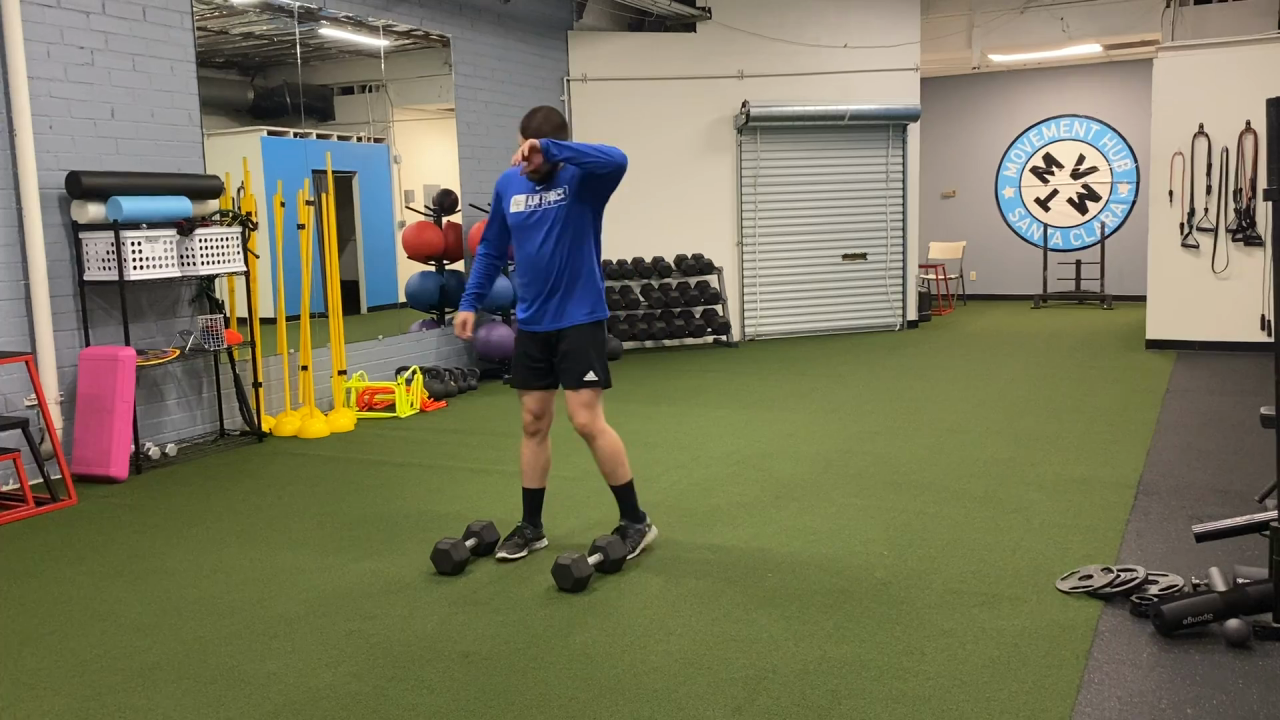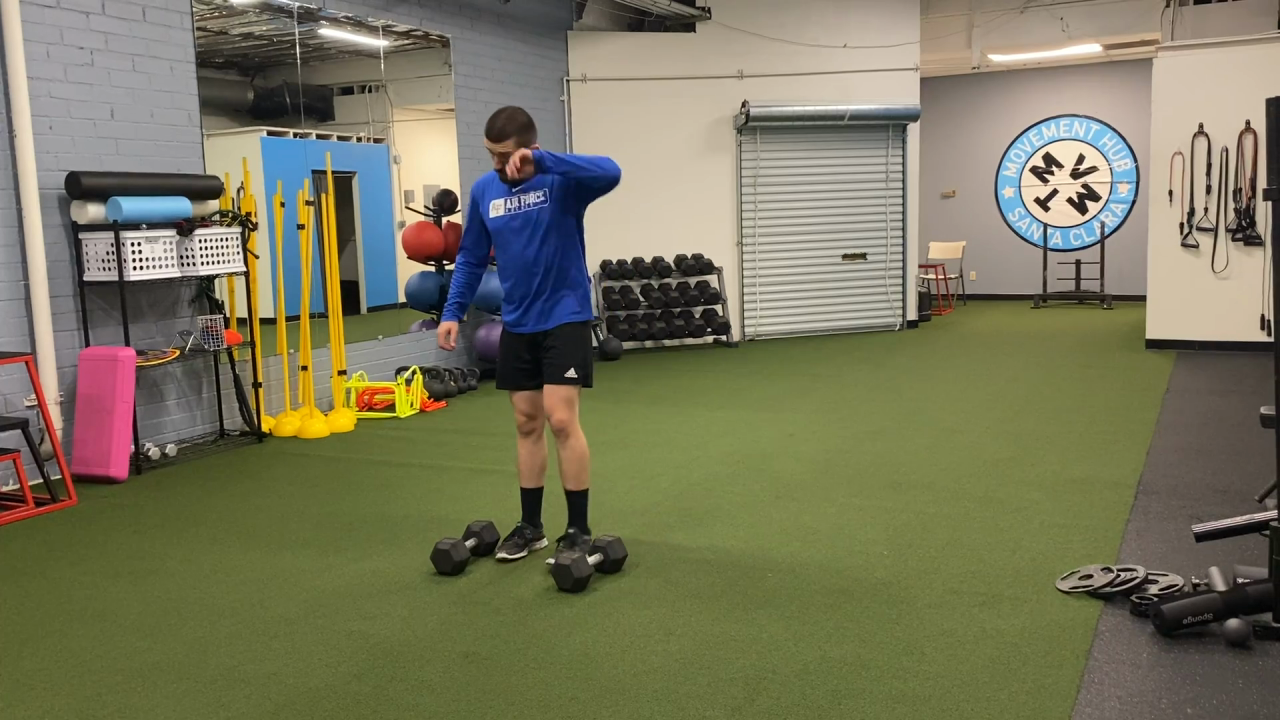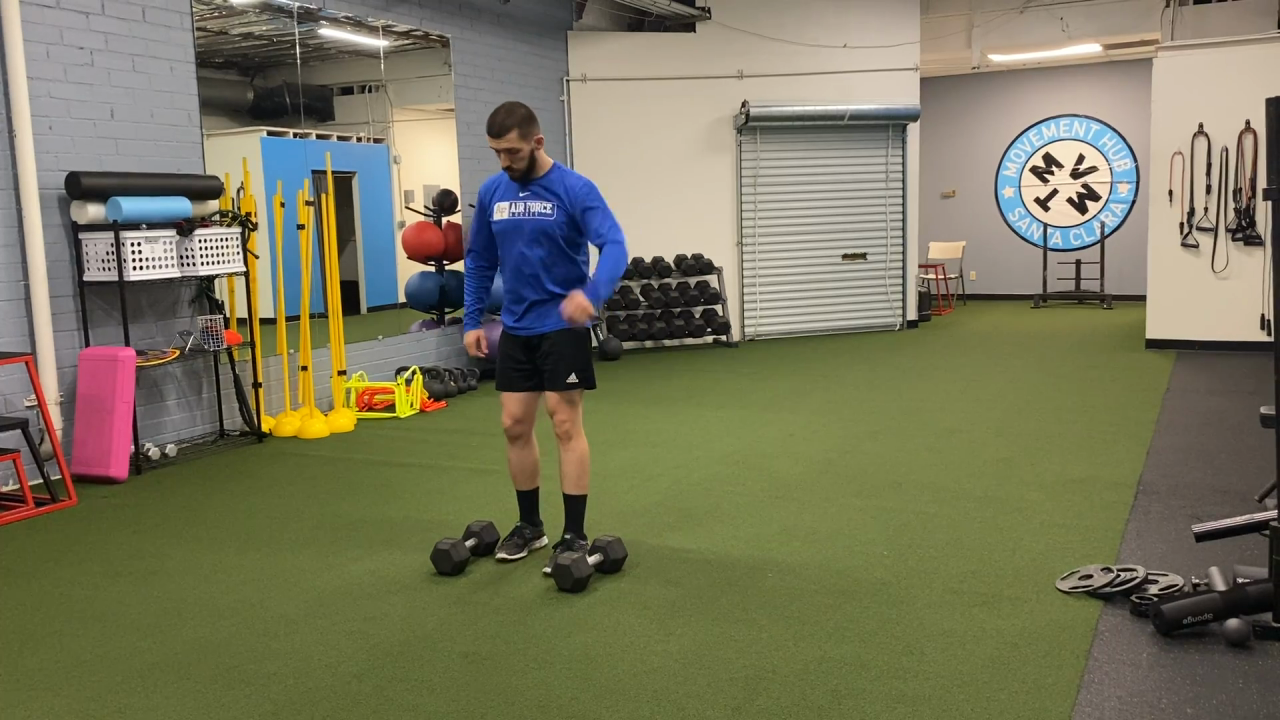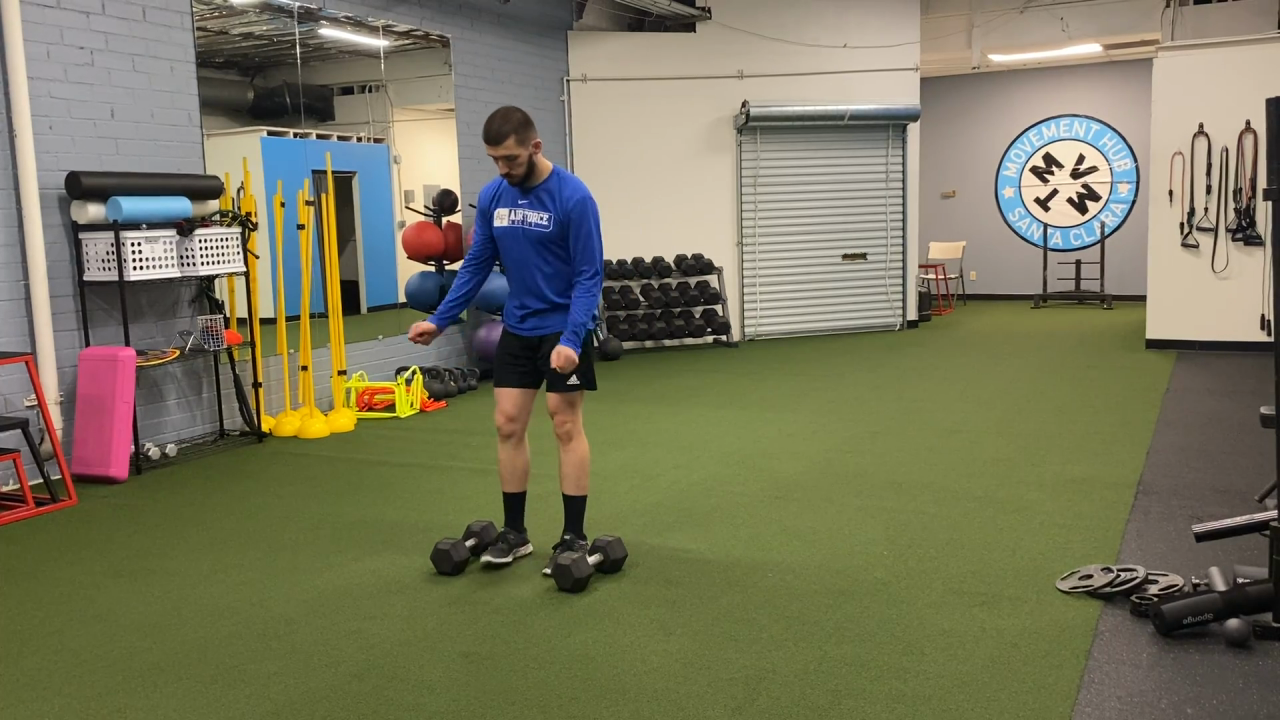
dt=0.3s
person 1, frame 1
left shoulder: (584, 177)
right shoulder: (507, 185)
left elbow: (617, 160)
right elbow: (490, 250)
left wrist: (548, 148)
right wrist: (470, 302)
left hip: (579, 320)
right hip: (531, 324)
left knee: (587, 422)
right knee: (533, 425)
left ankle: (635, 520)
right ankle: (531, 525)
person 1, frame 2
left shoulder: (559, 176)
right shoulder: (484, 192)
left elbow: (609, 172)
right elbow: (470, 259)
left wrist: (539, 161)
right wrist: (452, 312)
left hip: (564, 319)
right hip: (516, 325)
left knee: (562, 421)
right knee: (527, 424)
left ankle: (578, 530)
right ankle: (530, 525)
person 1, frame 3
left shoulder: (573, 190)
right shoulder: (491, 192)
left elbow: (614, 250)
right elbow: (478, 262)
left wrist: (591, 294)
right wrist: (473, 320)
left hip: (563, 327)
right hip: (515, 328)
left knee: (566, 426)
right knee: (514, 428)
left ankle: (574, 535)
right ankle: (530, 525)
person 1, frame 4
left shoulder: (573, 197)
right shoulder: (494, 196)
left elbow: (591, 275)
right elbow: (475, 264)
left wrist: (573, 339)
right wrist: (440, 318)
left hip: (563, 330)
right hip: (516, 328)
left knee: (567, 428)
right knee: (508, 427)
left ankle: (574, 537)
right ankle: (515, 531)
